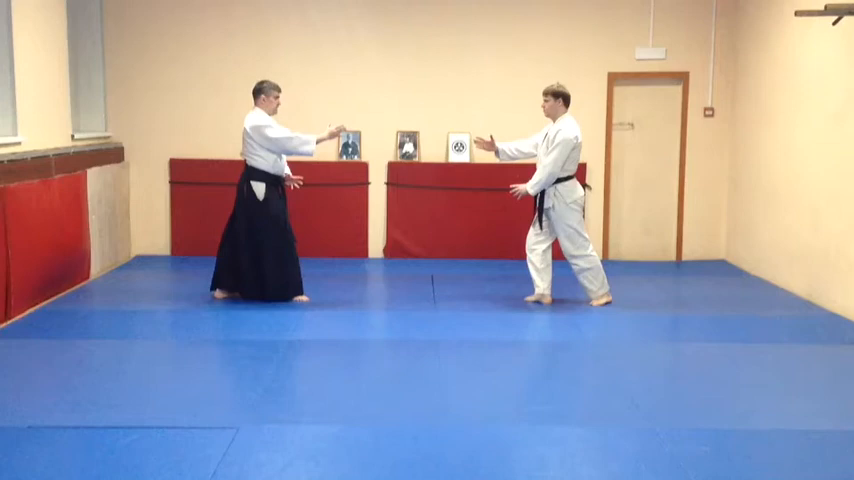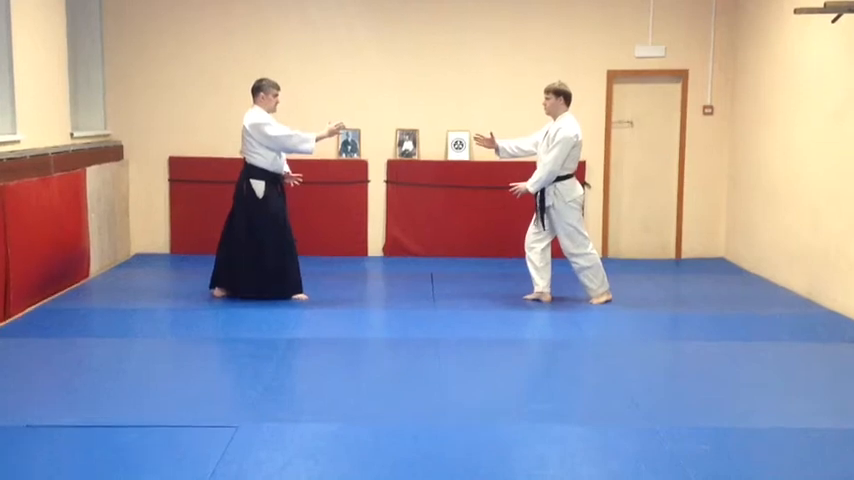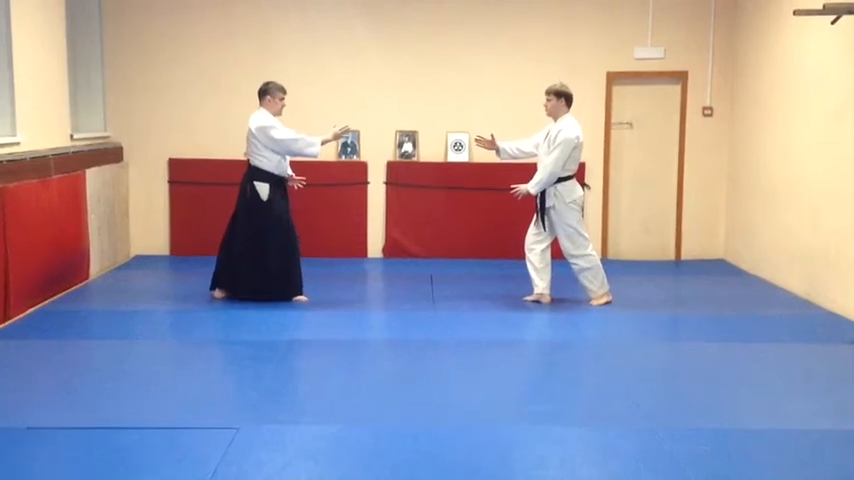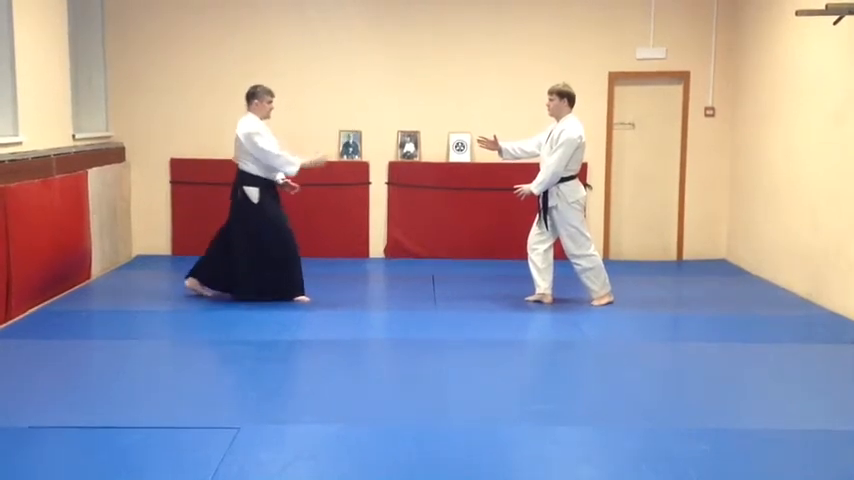
dt=0.5s
person 1, frame 1
left shoulder: (567, 131)
right shoulder: (553, 129)
left elbow: (551, 167)
right elbow: (528, 146)
left wrist: (529, 188)
right wrist: (498, 148)
left hip: (564, 196)
right hip: (551, 196)
left knee: (577, 247)
right knee: (537, 242)
left ankle: (601, 293)
right ankle: (543, 292)
person 1, frame 2
left shoulder: (567, 129)
right shoulder: (553, 127)
left elbow: (551, 165)
right elbow: (528, 144)
left wrist: (530, 186)
right wrist: (498, 146)
left hip: (563, 194)
right hip: (550, 194)
left knee: (577, 245)
right knee: (536, 240)
left ankle: (601, 291)
right ankle: (542, 291)
person 1, frame 3
left shoulder: (568, 131)
right shoulder: (554, 129)
left elbow: (552, 167)
right elbow: (529, 146)
left wrist: (531, 188)
right wrist: (498, 148)
left hip: (563, 196)
right hip: (551, 196)
left knee: (577, 247)
right knee: (535, 242)
left ankle: (601, 292)
right ankle: (542, 292)
person 1, frame 4
left shoulder: (571, 131)
right shoulder: (556, 129)
left elbow: (555, 167)
right elbow: (531, 146)
left wrist: (534, 188)
right wrist: (501, 148)
left hip: (566, 196)
right hip: (553, 196)
left knee: (579, 247)
right knee: (538, 242)
left ankle: (603, 292)
right ankle: (544, 292)
person 2, frame 1
left shoulder: (261, 121)
right shoulder: (258, 123)
left elbow: (276, 150)
right elbow: (288, 141)
left wrist: (284, 175)
right wrist: (325, 136)
left hip: (262, 186)
right hip: (260, 188)
left knee: (243, 236)
right knee: (277, 239)
left ankle: (226, 286)
right ankle: (286, 290)
person 2, frame 2
left shoulder: (260, 119)
right shoulder: (257, 121)
left elbow: (276, 148)
right elbow: (287, 139)
left wrist: (283, 173)
right wrist: (324, 134)
left hip: (262, 184)
right hip: (259, 186)
left knee: (242, 235)
right knee: (275, 237)
left ankle: (225, 285)
right ankle: (286, 289)
person 2, frame 3
left shoulder: (265, 121)
right shoulder: (264, 124)
left elbow: (278, 152)
right elbow: (293, 142)
left wrist: (286, 175)
right wrist: (329, 138)
left hip: (262, 187)
right hip: (262, 188)
left knee: (244, 236)
right knee: (280, 239)
left ankle: (225, 286)
right ankle: (285, 290)
person 2, frame 4
left shoulder: (254, 126)
right shoulder: (251, 129)
left elbow: (266, 159)
right elbow: (272, 156)
left wrist: (281, 180)
right wrist: (305, 163)
left hip: (255, 190)
right hip: (254, 192)
left knee: (235, 238)
right knee: (279, 239)
left ankle: (201, 279)
right ankle: (289, 290)
